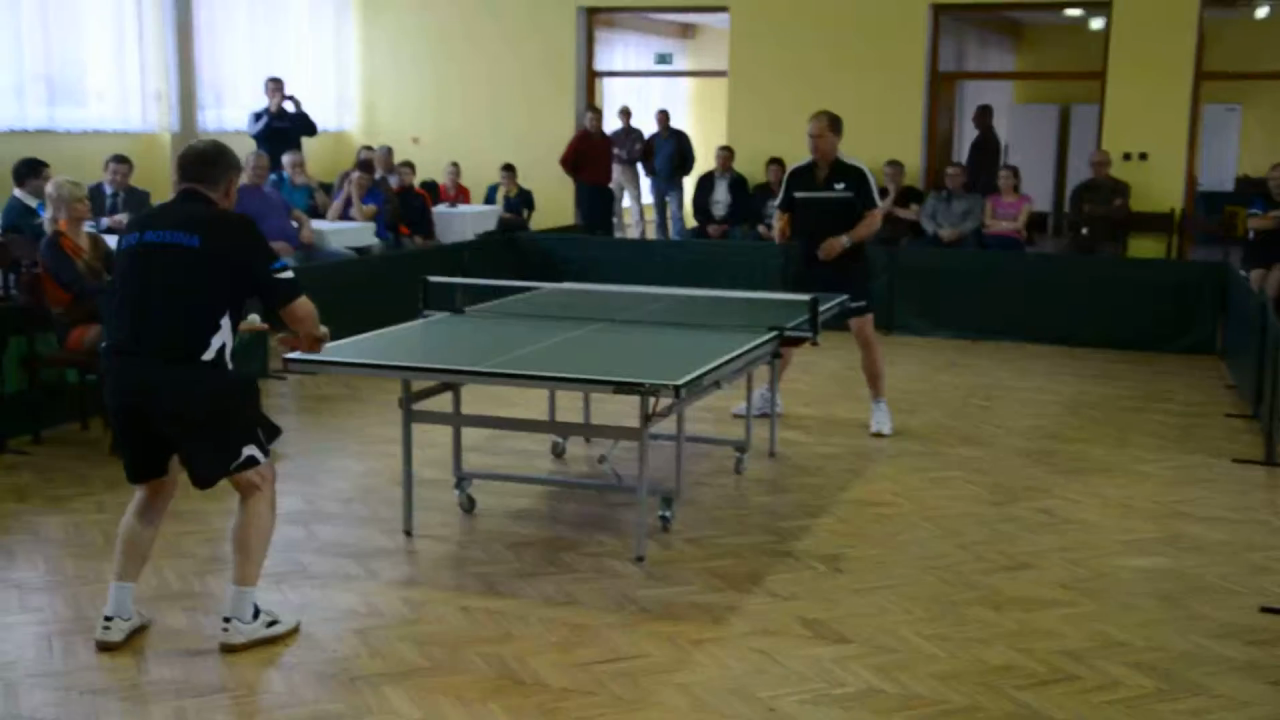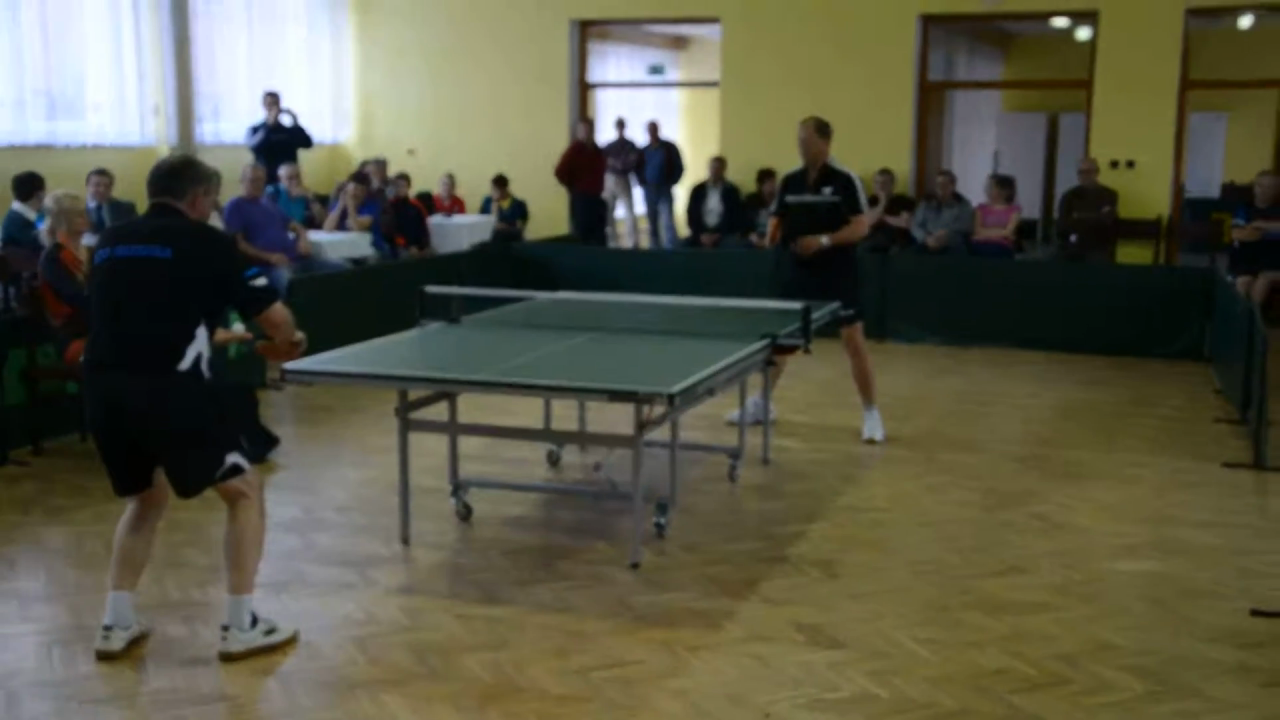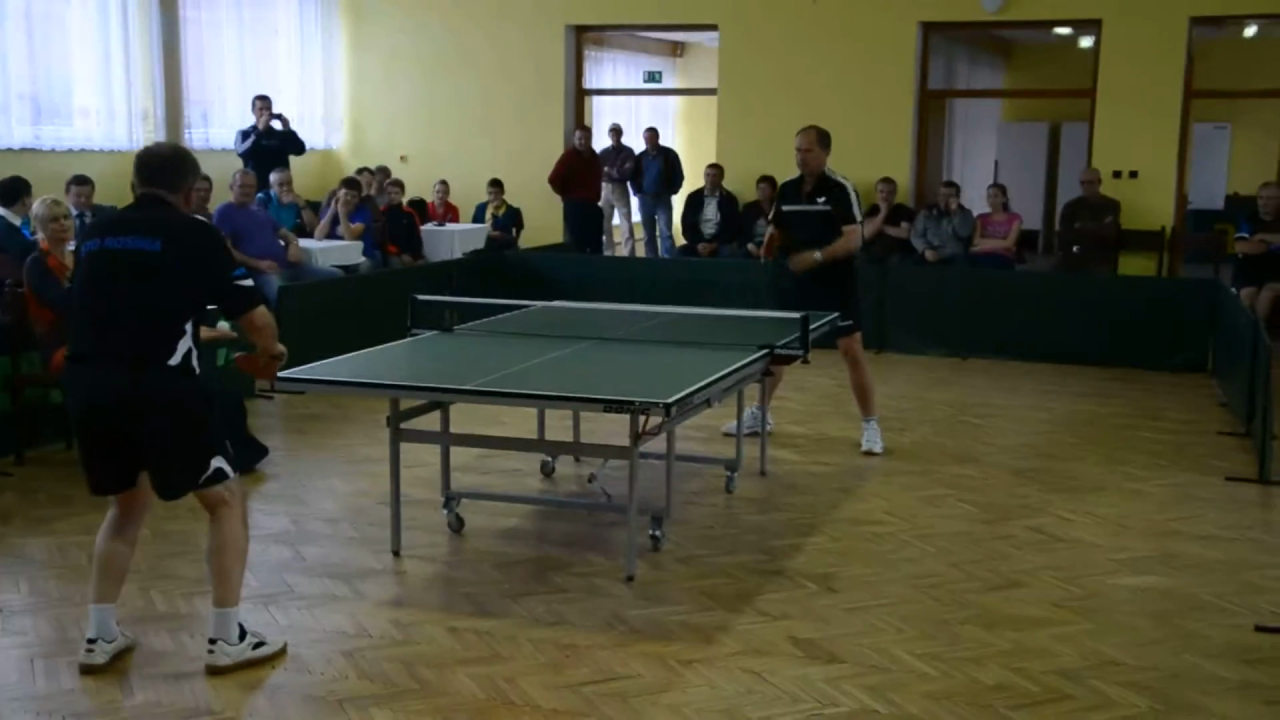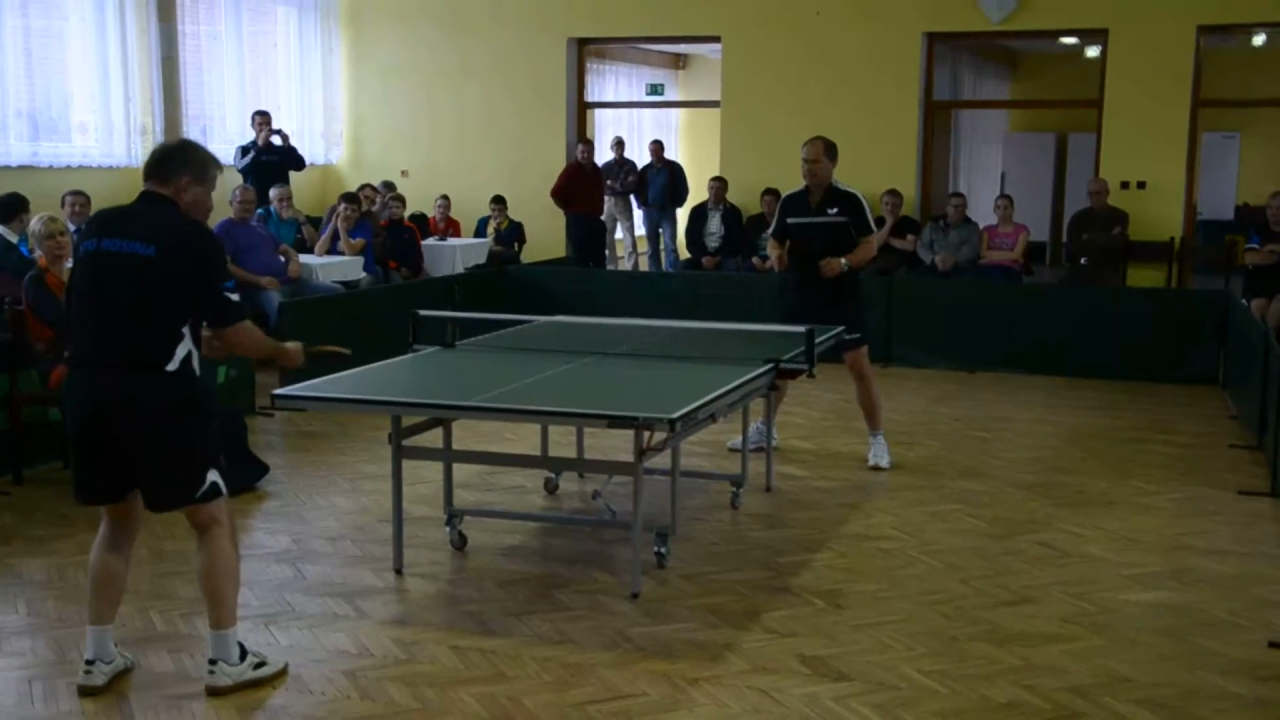
dt=0.7s
person 1, frame 1
left shoulder: (137, 228)
right shoulder: (233, 230)
right elbow: (299, 311)
right wrist: (311, 337)
left hip: (123, 376)
right hip: (190, 379)
left knee: (154, 488)
right knee: (258, 482)
left ankle: (117, 615)
right ankle: (242, 618)
person 1, frame 2
left shoulder: (110, 243)
right shoulder: (204, 242)
right elbow: (276, 318)
right wrist: (289, 341)
left hip: (103, 392)
right hip: (169, 391)
left knee: (147, 498)
right knee: (245, 491)
left ankle: (115, 625)
right ankle: (240, 627)
person 1, frame 3
left shoulder: (95, 235)
right shoulder: (194, 235)
right elbow: (256, 318)
right wrist: (269, 352)
left hip: (88, 385)
right hip: (157, 386)
left knee: (127, 504)
right knee: (227, 500)
left ankle: (99, 638)
right ankle: (226, 640)
person 1, frame 4
left shoulder: (98, 227)
right shoulder: (191, 238)
right elbow: (231, 328)
right wrist: (282, 353)
left hip: (88, 388)
right hip: (157, 392)
left knee: (118, 521)
right knee: (213, 520)
left ankle: (98, 659)
right ankle: (226, 660)
person 2, frame 1
left shoulder: (857, 174)
right shoulder: (796, 174)
left elbow: (874, 219)
right elbow: (782, 213)
left wrist: (844, 240)
right wrist: (780, 229)
left hip: (848, 266)
right hip: (805, 266)
left knee: (865, 335)
left ankle: (879, 406)
right ankle: (769, 395)
person 2, frame 2
left shoulder: (845, 181)
right shoulder: (789, 182)
left elbow: (861, 228)
right elbow: (778, 219)
left wrist: (825, 240)
right wrist: (773, 234)
left hip: (837, 275)
right hip: (797, 274)
left knee: (854, 342)
left ankle: (871, 414)
right ankle: (762, 402)
person 2, frame 3
left shoulder: (841, 189)
right shoulder: (787, 189)
left elbow: (853, 239)
right elbow: (776, 227)
left wrist: (816, 256)
right wrist: (770, 243)
left hip: (835, 285)
right hip: (794, 285)
left knee: (852, 352)
left ankle: (870, 426)
right ankle: (760, 414)
person 2, frame 4
left shoulder: (851, 201)
right shoulder: (789, 202)
left elbow: (869, 246)
right elbow: (774, 241)
left wrist: (843, 263)
right wrist: (777, 255)
left hip: (841, 298)
right hip: (798, 298)
left knee: (859, 367)
left ankle: (877, 440)
right ankle: (764, 429)
